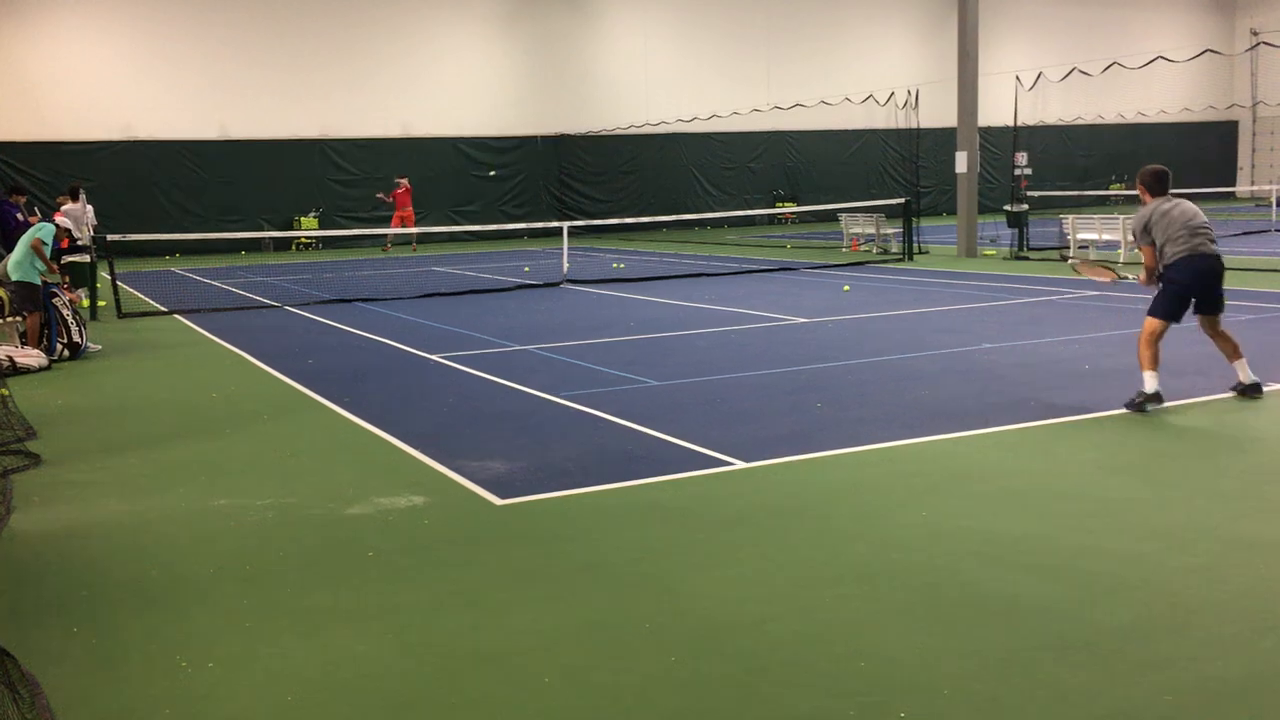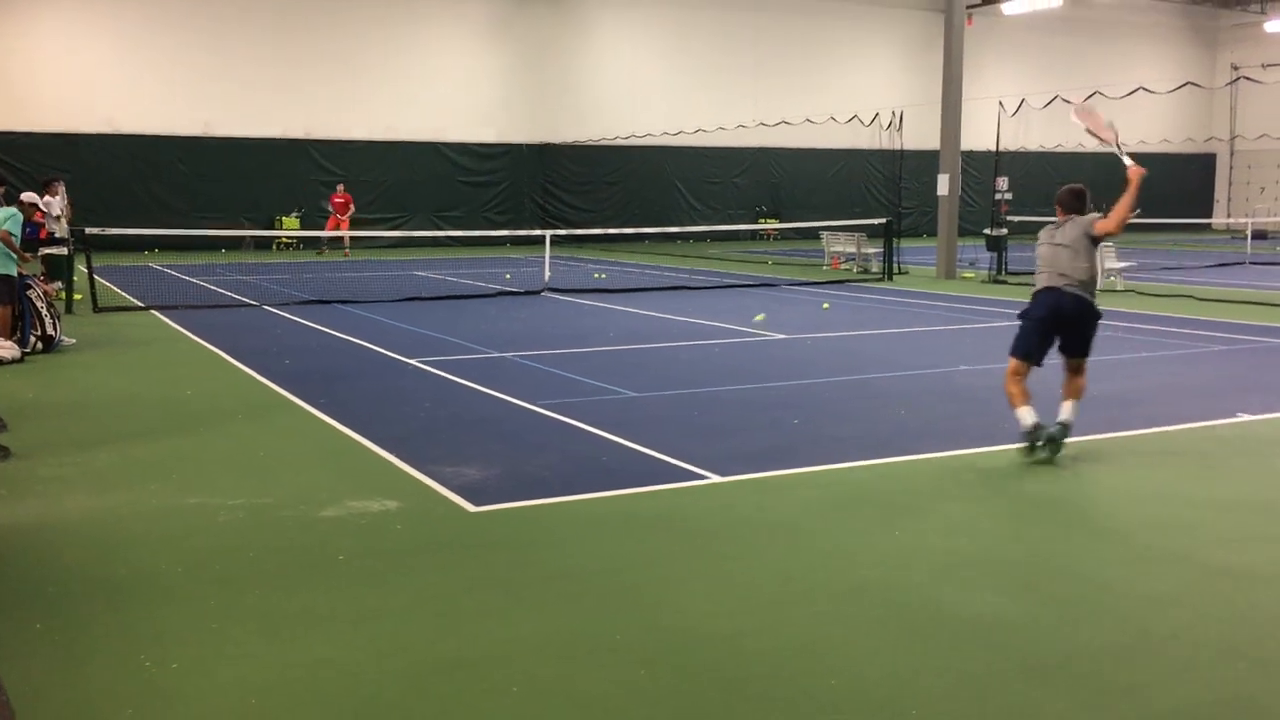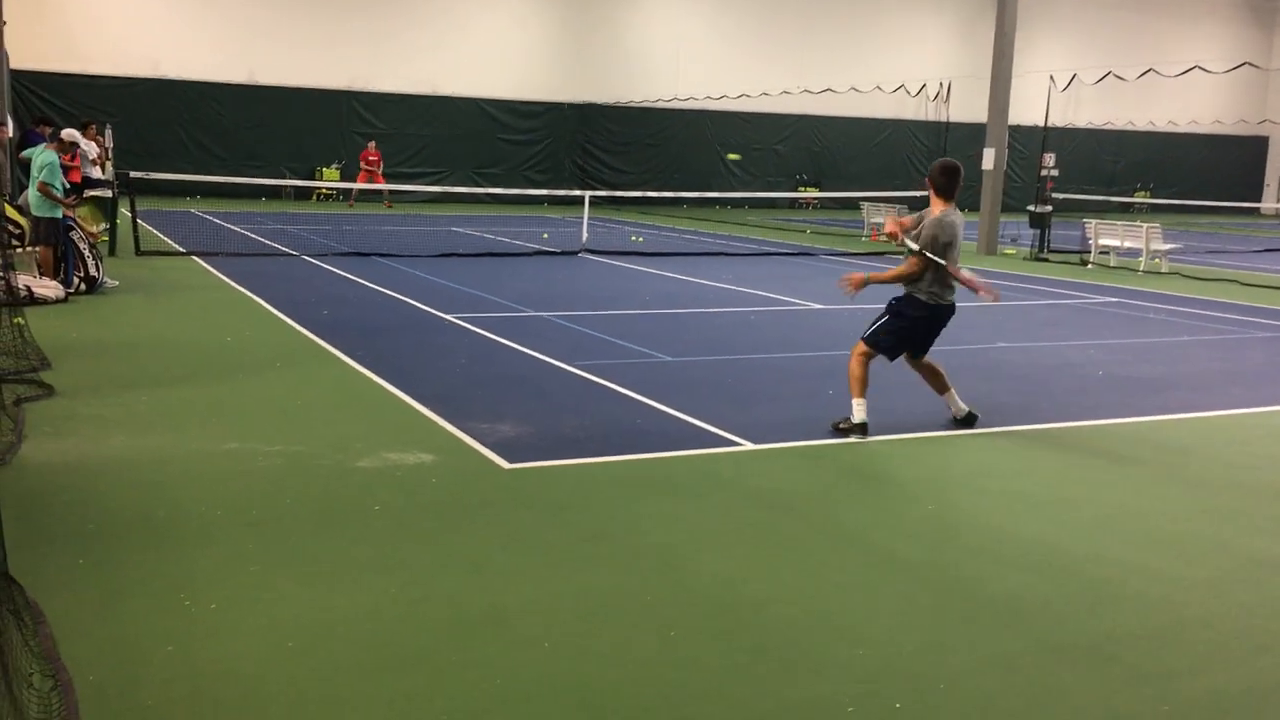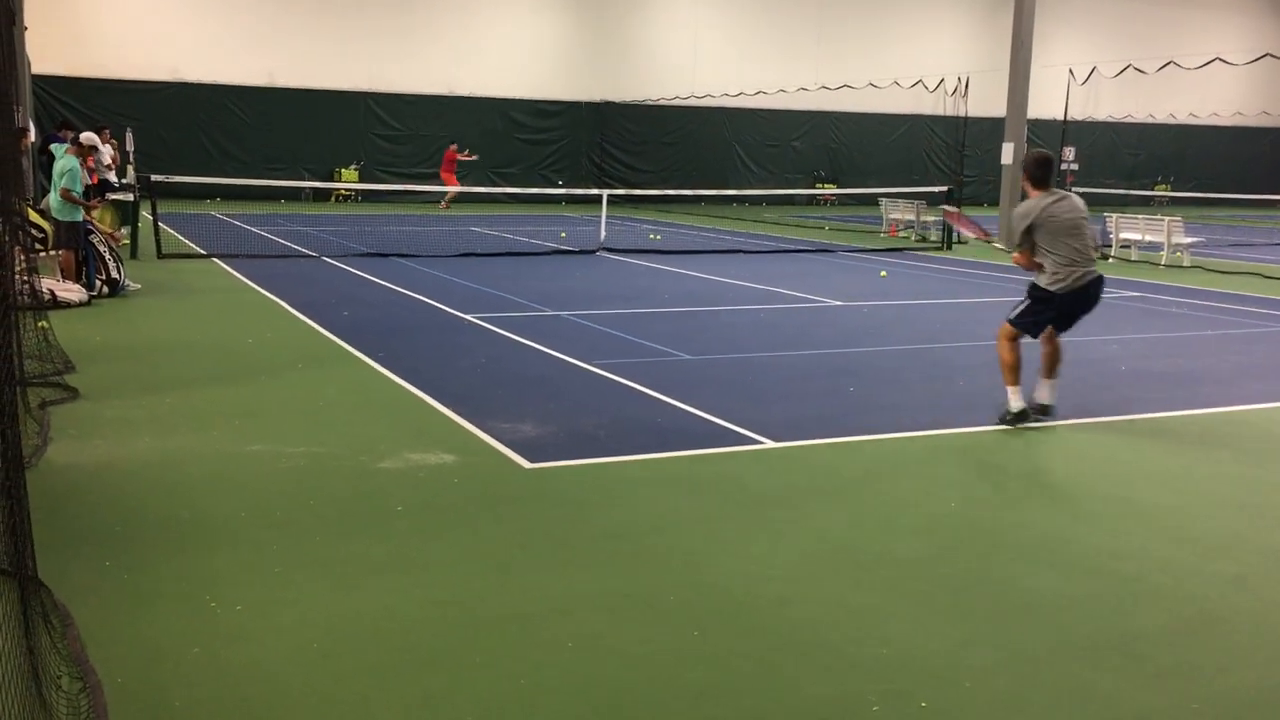
dt=0.7s
person 1, frame 1
left shoulder: (1143, 216)
right shoulder: (1188, 205)
left elbow: (1150, 262)
left wrist: (1148, 276)
left hip: (1187, 269)
right hip: (1214, 262)
left knee: (1149, 335)
right knee: (1212, 326)
left ankle: (1151, 391)
right ankle: (1249, 381)
person 1, frame 2
left shoulder: (1044, 234)
right shoulder: (1087, 223)
right elbow: (1109, 226)
right wrist: (1134, 185)
left hip: (1046, 301)
right hip: (1080, 306)
left knee: (1014, 375)
right knee: (1076, 372)
left ankle: (1032, 425)
right ankle: (1064, 422)
person 1, frame 3
left shoulder: (937, 225)
right shoulder: (950, 215)
left elbow: (912, 271)
right elbow: (904, 224)
left wrist: (867, 278)
right wrist: (894, 224)
left hip: (917, 305)
right hip: (939, 306)
left knee: (860, 354)
right knee: (916, 359)
left ankle: (858, 420)
right ankle: (961, 412)
person 1, frame 4
left shoulder: (1025, 212)
right shoulder: (1075, 201)
left elbow: (1024, 262)
right elbow: (1088, 246)
left wrist: (1023, 257)
left hip: (1056, 290)
right hip: (1091, 284)
left knee: (1007, 337)
right knee: (1049, 334)
left ankle: (1016, 408)
right ankle: (1044, 401)
